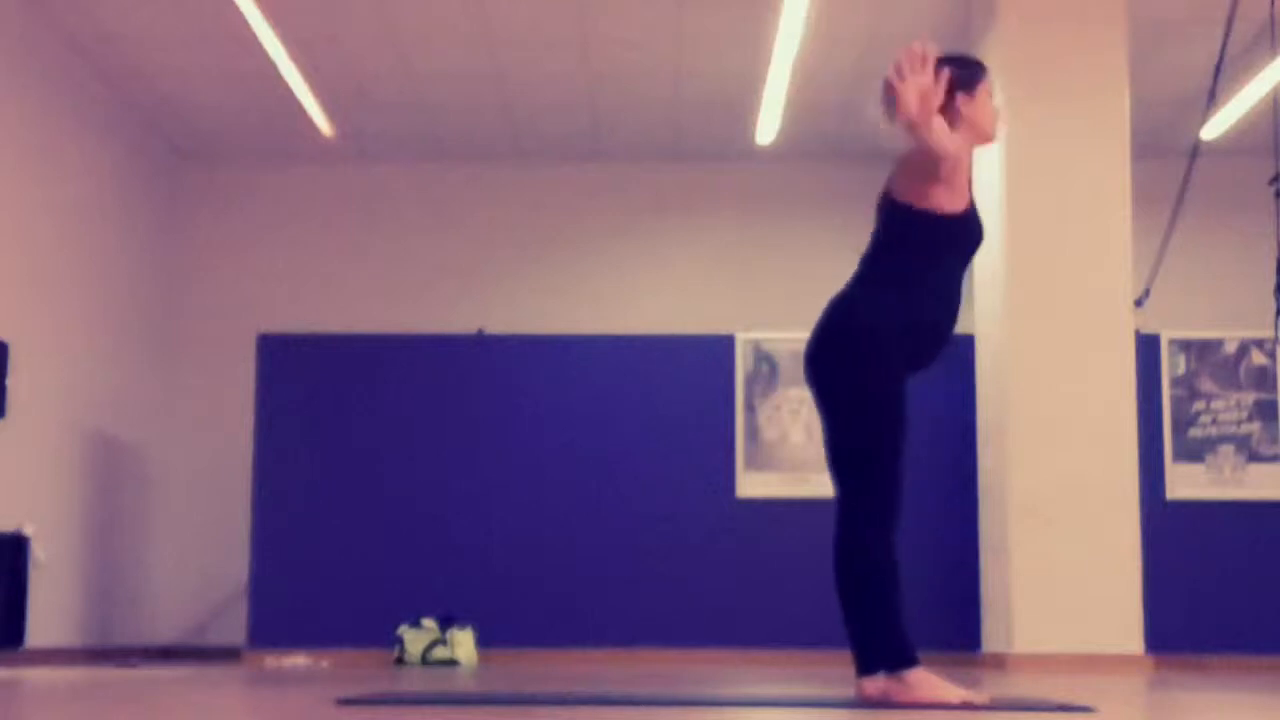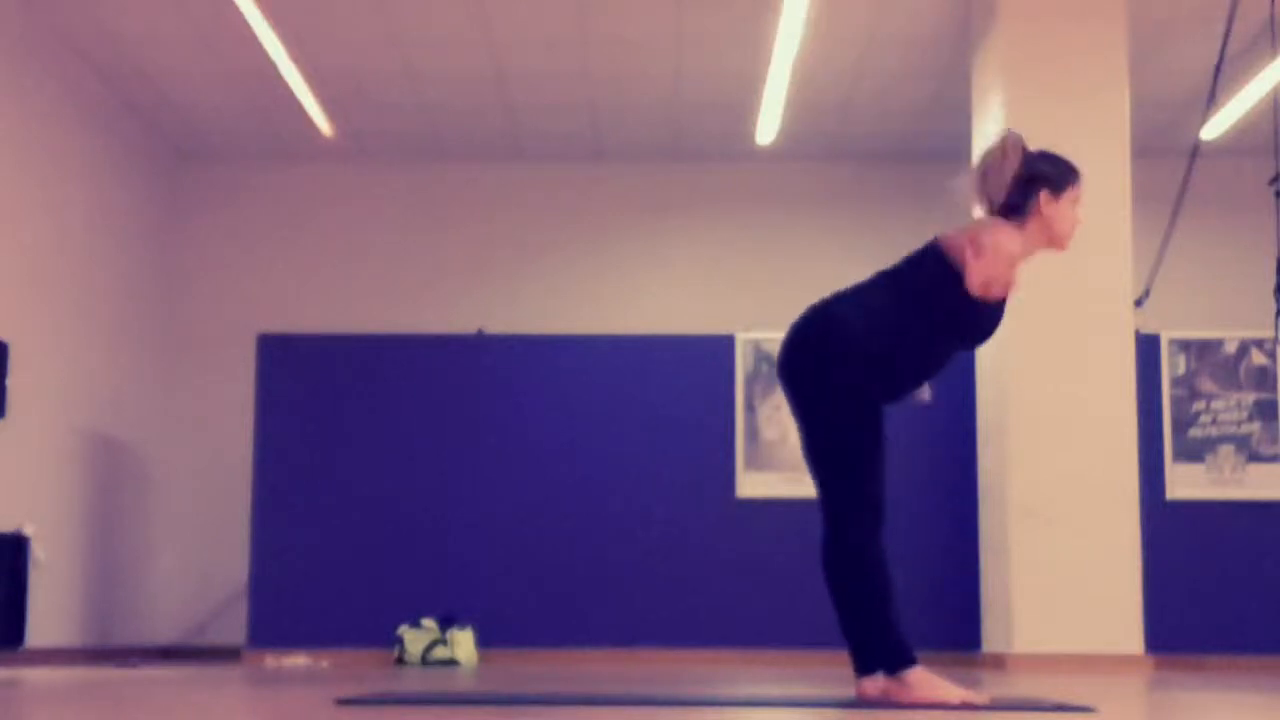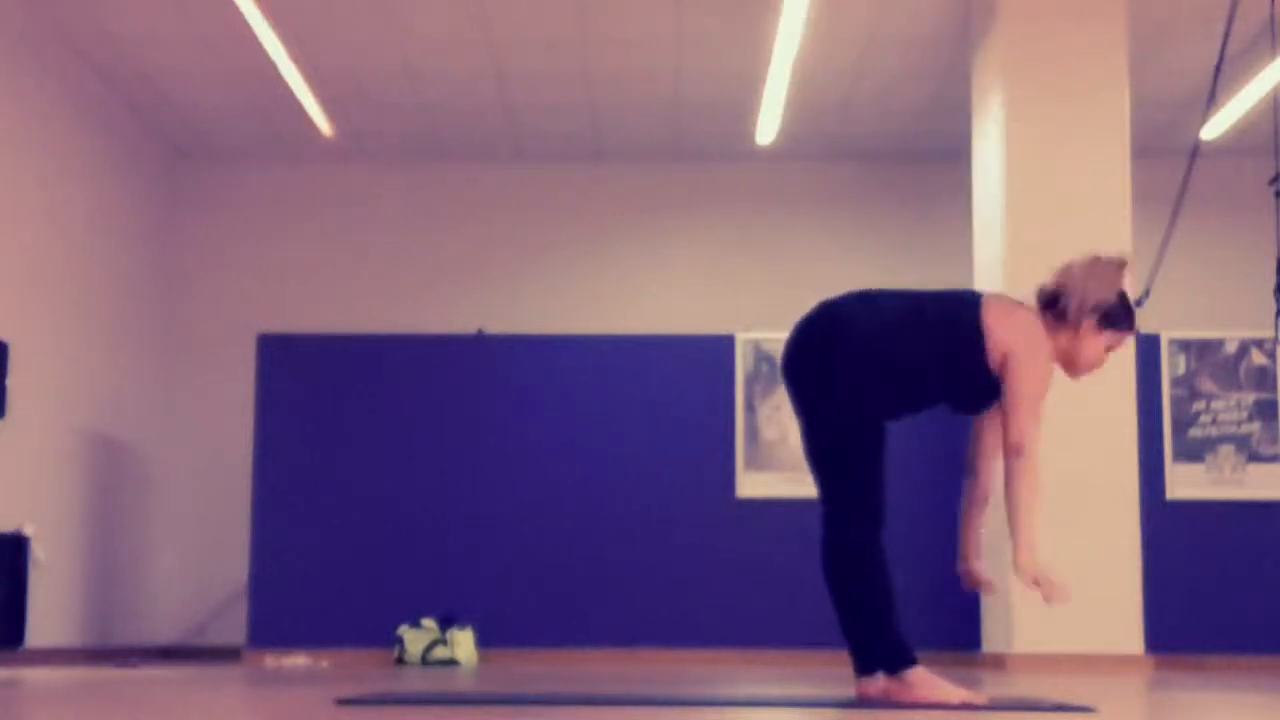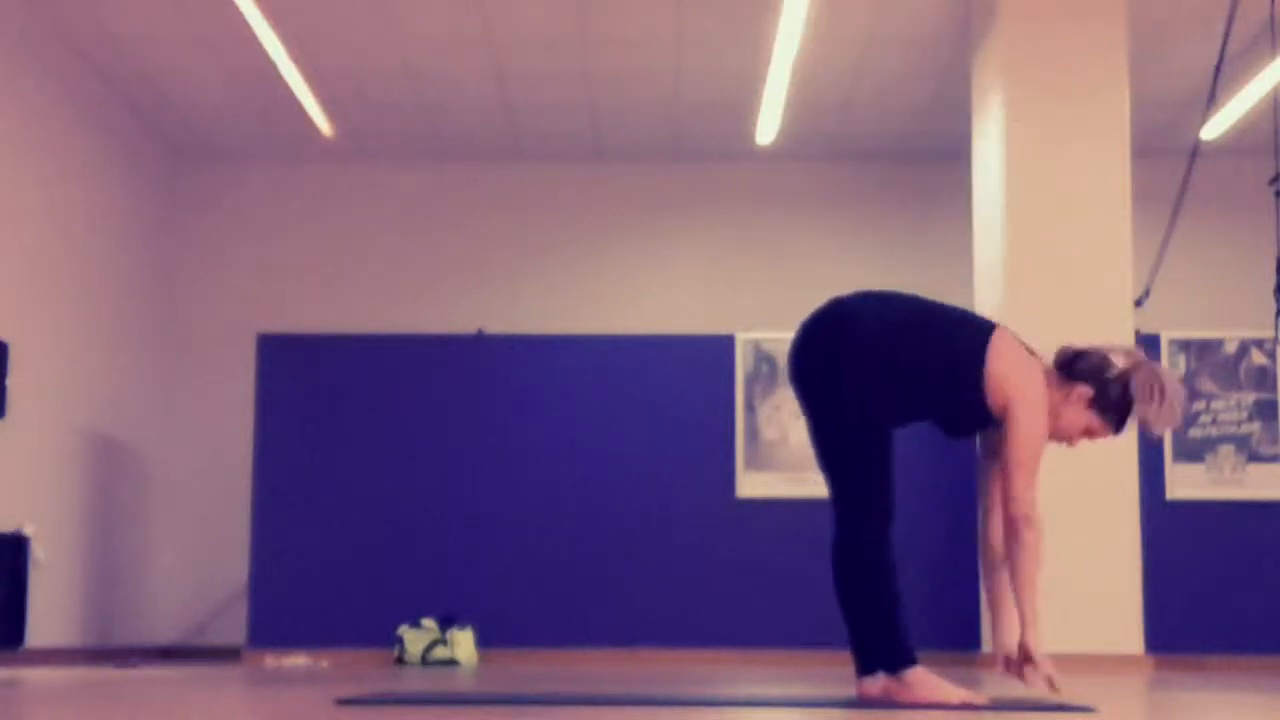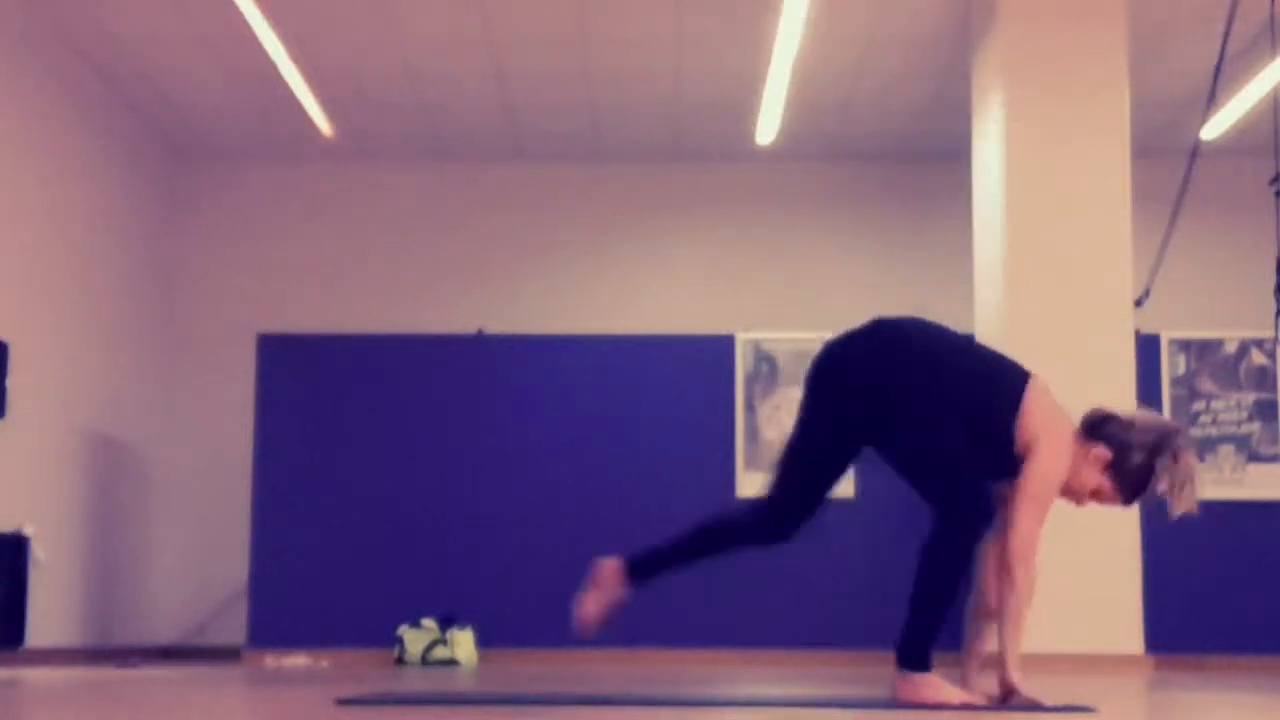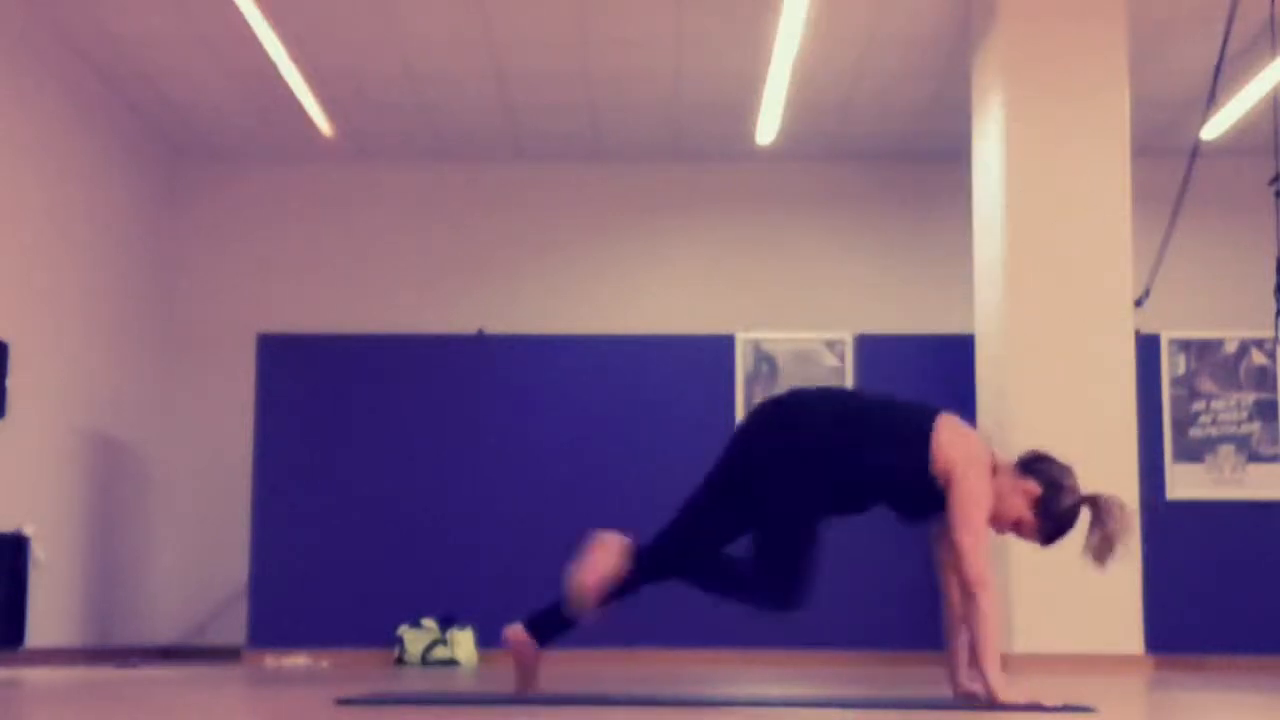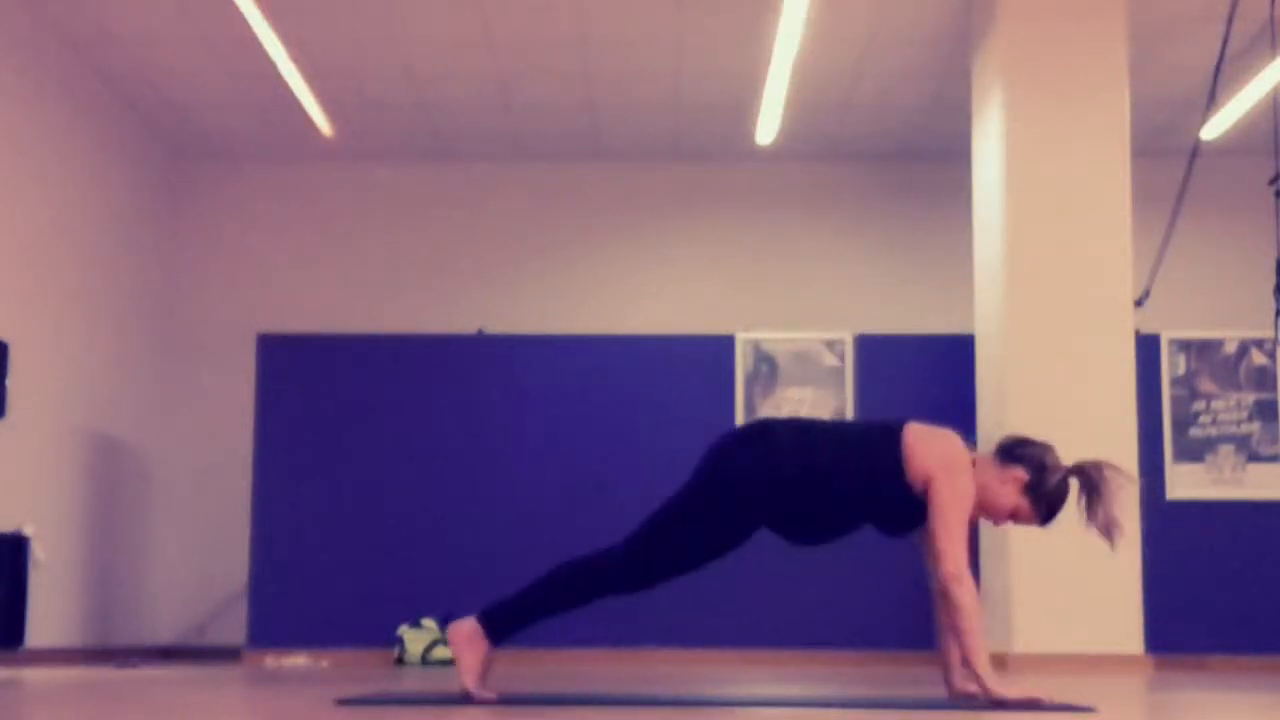
dt=0.1s
person 1, frame 1
left shoulder: (932, 165)
right shoulder: (939, 165)
right elbow: (942, 146)
left hip: (857, 350)
right hip: (859, 352)
left knee: (866, 509)
right knee: (868, 507)
left ankle: (879, 666)
right ankle: (894, 669)
person 1, frame 2
left shoulder: (988, 254)
right shoulder: (1003, 245)
right elbow: (980, 272)
left hip: (828, 355)
right hip: (837, 357)
left knee: (852, 512)
right knee: (854, 513)
left ankle: (877, 667)
right ankle: (896, 670)
person 1, frame 3
left shoulder: (1014, 337)
right shoulder: (1030, 341)
left elbow: (984, 461)
right elbow: (1020, 451)
left wrist: (968, 545)
right wrist: (1025, 555)
left hip: (833, 354)
right hip: (841, 349)
left knee: (854, 519)
right knee: (855, 520)
left ankle: (877, 669)
right ankle: (894, 670)
person 1, frame 4
left shoulder: (1015, 393)
right shoulder: (1031, 397)
left elbow: (996, 520)
right elbow: (1023, 518)
left wrist: (1011, 624)
right wrist: (1027, 633)
left hip: (839, 346)
right hip: (834, 352)
left knee: (862, 519)
right knee: (867, 522)
left ankle: (876, 670)
right ankle: (896, 671)
person 1, frame 5
right shoulder: (1049, 448)
left elbow: (1001, 555)
right elbow: (1019, 558)
left wrist: (974, 656)
right wrist: (1009, 666)
left hip: (856, 368)
right hip: (862, 373)
left knee: (780, 518)
right knee: (965, 511)
left ankle: (625, 574)
right ankle: (915, 674)
person 1, frame 6
left shoulder: (966, 473)
right shoulder: (973, 471)
left elbow: (955, 582)
right elbow: (974, 580)
left wrist: (962, 671)
right wrist: (994, 682)
left hip: (793, 440)
right hip: (791, 440)
left knee: (679, 552)
right knee: (779, 585)
left ankle: (533, 632)
right ankle: (626, 556)
person 1, frame 7
left shoulder: (947, 470)
right shoulder: (950, 469)
left elbow: (947, 583)
right elbow: (954, 580)
left wrist: (958, 671)
right wrist: (986, 677)
left hip: (761, 468)
right hip: (754, 476)
left knee: (630, 566)
right knee: (632, 566)
left ankle: (482, 630)
right ankle: (479, 630)
